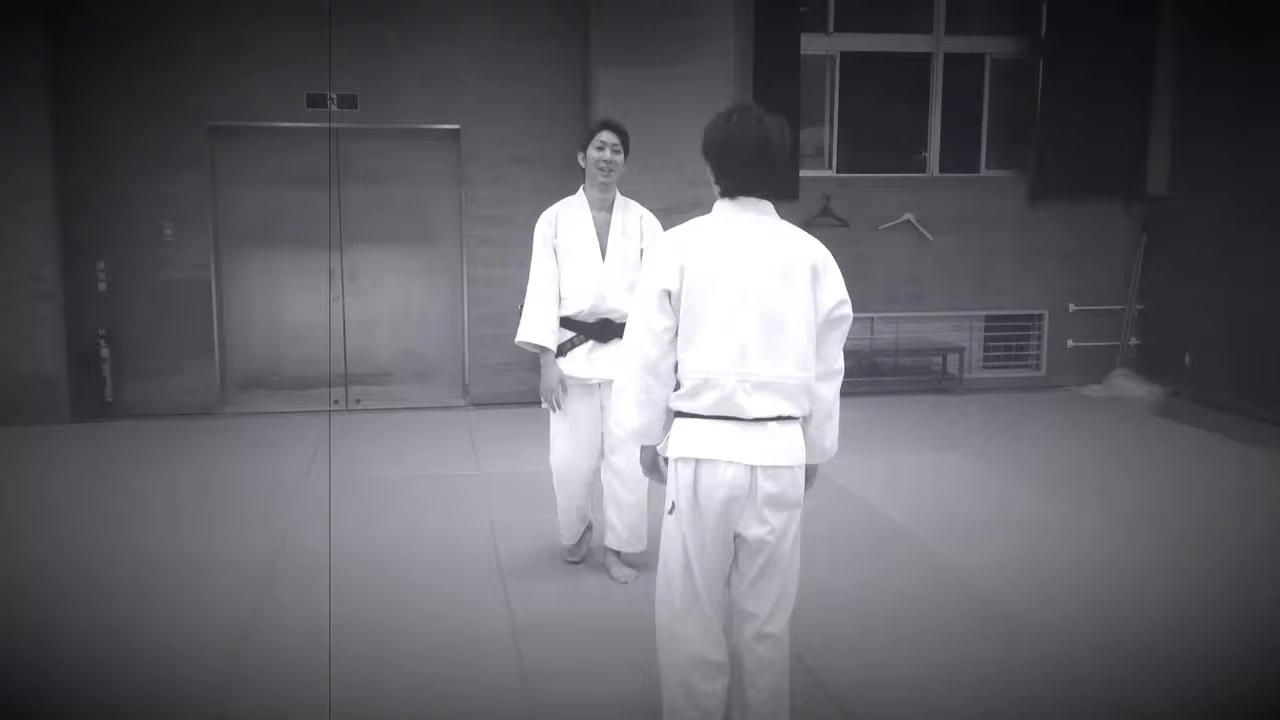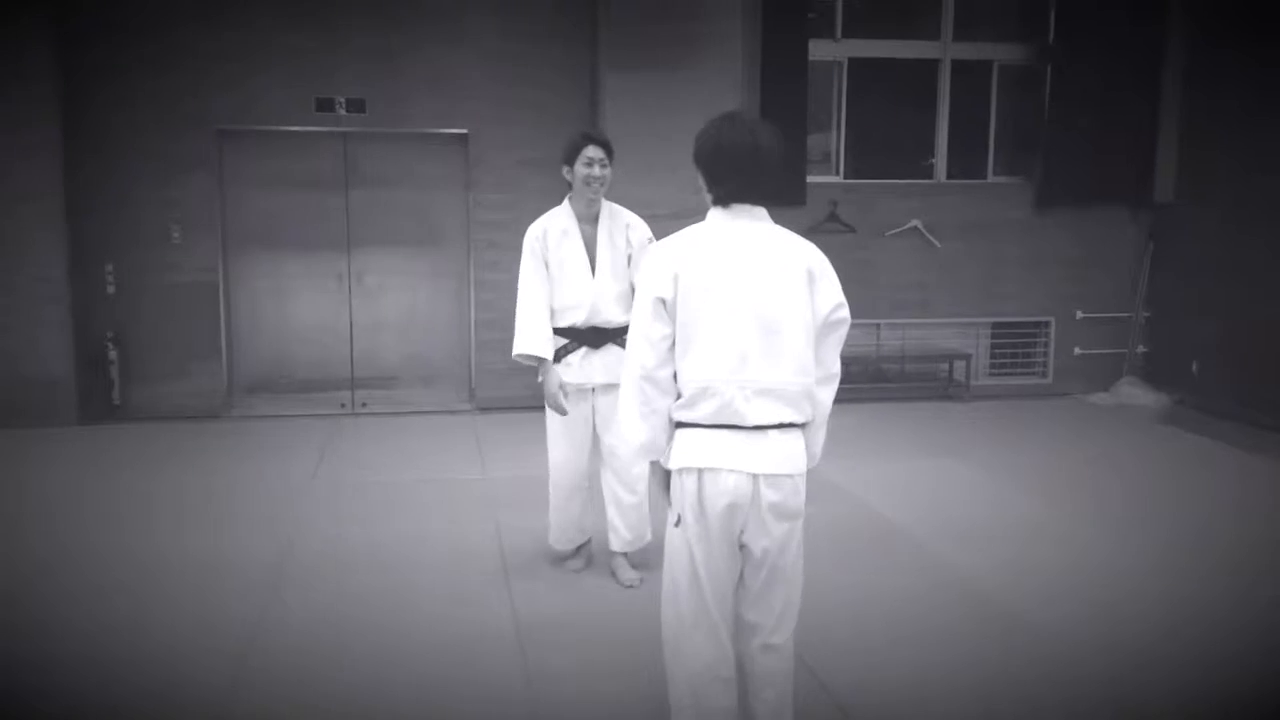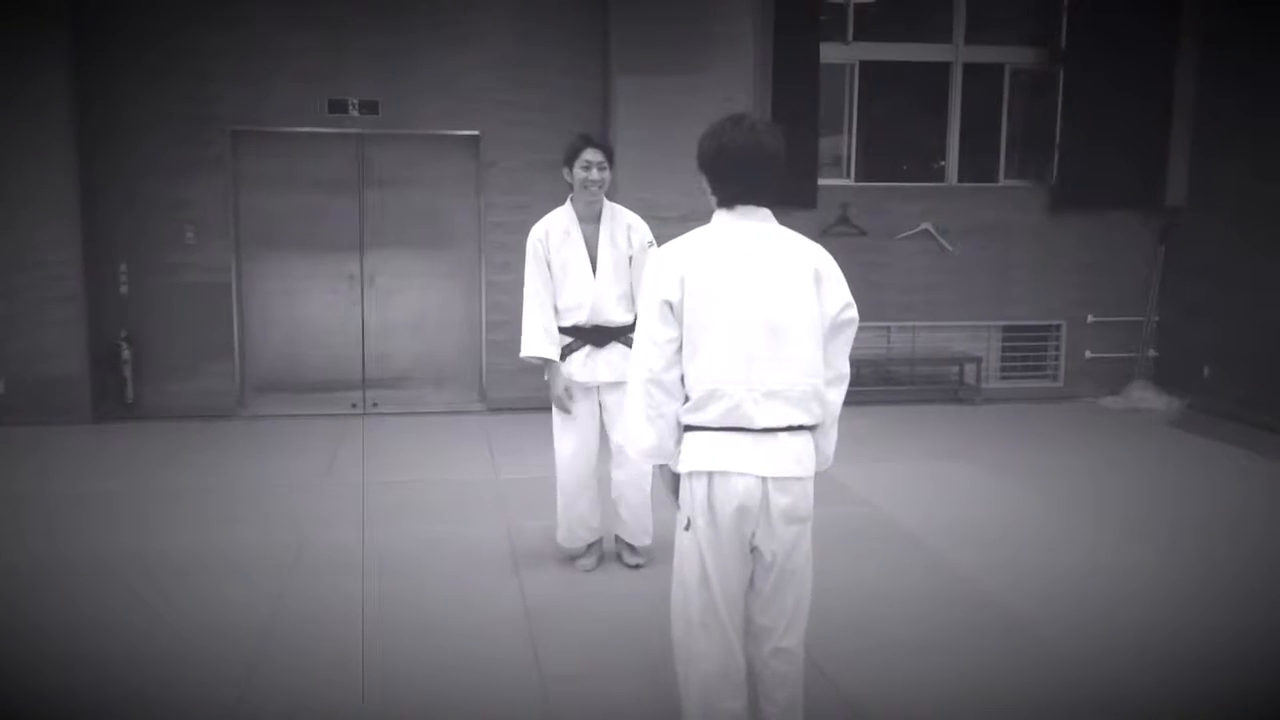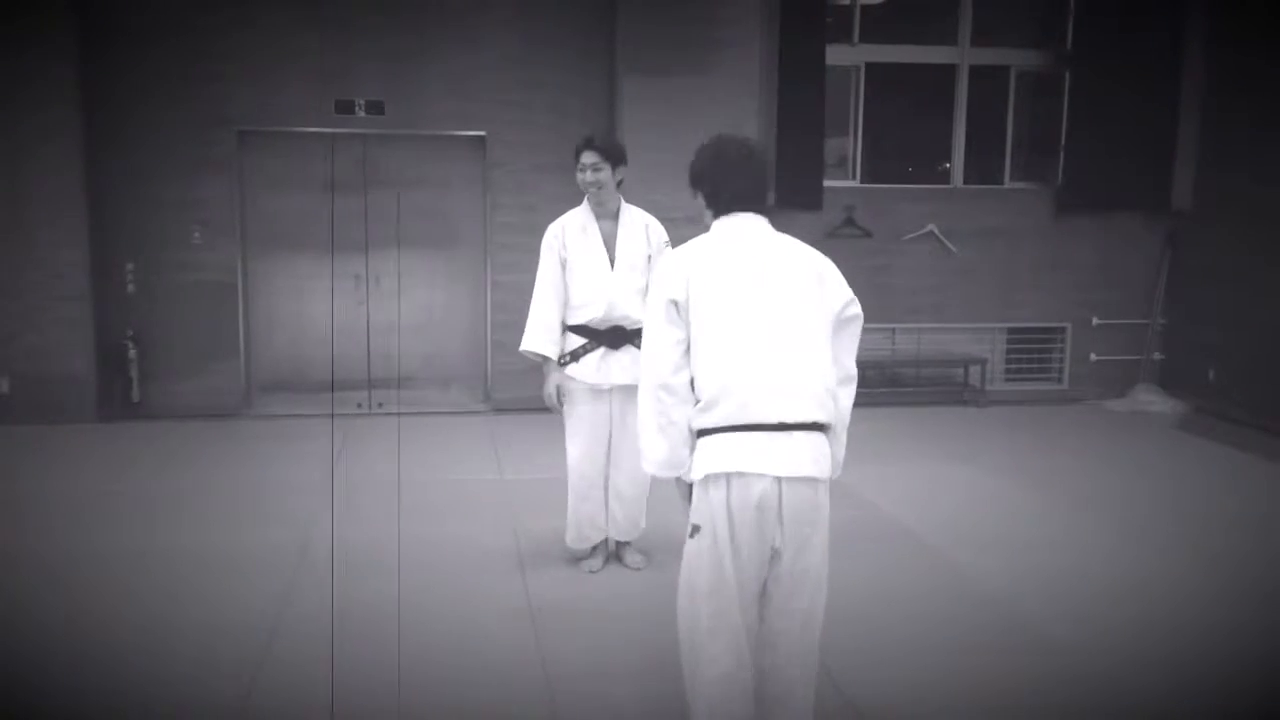
dt=0.4s
person 1, frame 1
left shoulder: (679, 246)
right shoulder: (811, 254)
left elbow: (649, 354)
right elbow: (826, 364)
left wrist: (648, 436)
right wrist: (816, 450)
left hip: (702, 449)
right hip: (780, 451)
left knee: (691, 614)
right knee: (766, 613)
person 1, frame 2
left shoulder: (673, 256)
right shoulder: (807, 259)
left elbow: (649, 367)
right elbow: (824, 369)
left wrist: (661, 450)
left hip: (705, 458)
right hip: (781, 461)
left knee: (698, 623)
right knee: (771, 620)
person 1, frame 3
left shoulder: (678, 258)
right shoulder: (814, 260)
left elbow: (656, 371)
right elbow: (833, 371)
left wrist: (668, 455)
left hip: (715, 461)
right hip: (790, 462)
left knee: (709, 625)
right knee: (781, 624)
person 1, frame 4
left shoulder: (682, 266)
right shoulder: (816, 264)
left elbow: (666, 380)
right elbow: (842, 375)
left wrist: (681, 467)
left hip: (730, 459)
right hip: (807, 459)
left knee: (716, 627)
right knee: (795, 623)
person 2, frame 1
left shoulder: (643, 222)
right shoulder: (554, 219)
right elbow: (543, 291)
right wrist: (547, 361)
left hip: (627, 352)
right hip: (572, 350)
left knee: (626, 458)
right knee: (571, 460)
left ankle: (617, 549)
right ankle: (578, 530)
person 2, frame 2
left shoulder: (632, 227)
right shoulder: (542, 232)
right elbow: (534, 303)
right wrist: (545, 370)
left hip: (619, 356)
right hip: (567, 359)
left knee: (627, 459)
right knee: (566, 463)
left ankle: (621, 551)
right ankle: (577, 542)
person 2, frame 3
left shoulder: (632, 228)
right shoulder: (545, 233)
right elbow: (540, 304)
right wrist: (553, 371)
left hip: (624, 355)
right hip: (572, 358)
left knee: (633, 456)
right knee: (574, 461)
left ankle: (629, 538)
right ankle: (588, 540)
person 2, frame 4
left shoulder: (649, 229)
right shoulder: (562, 231)
right elbow: (548, 299)
right wrist: (549, 368)
left hip: (636, 358)
right hip: (582, 359)
left knee: (632, 460)
right knee: (586, 460)
left ankle: (624, 539)
right ankle: (593, 541)
